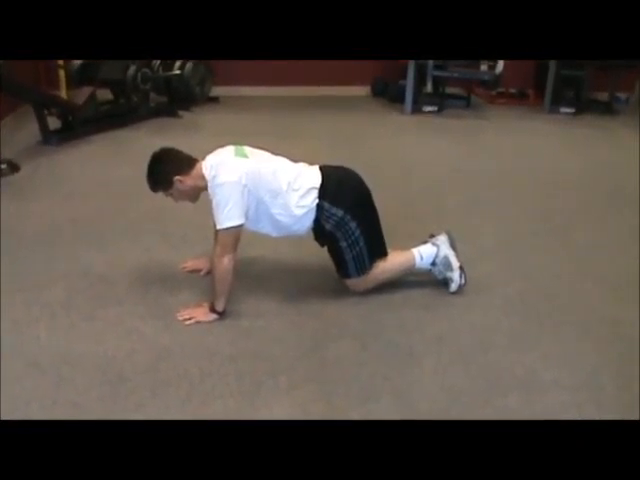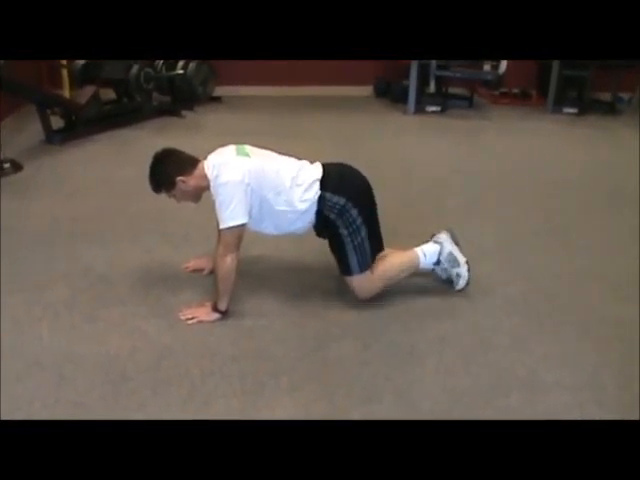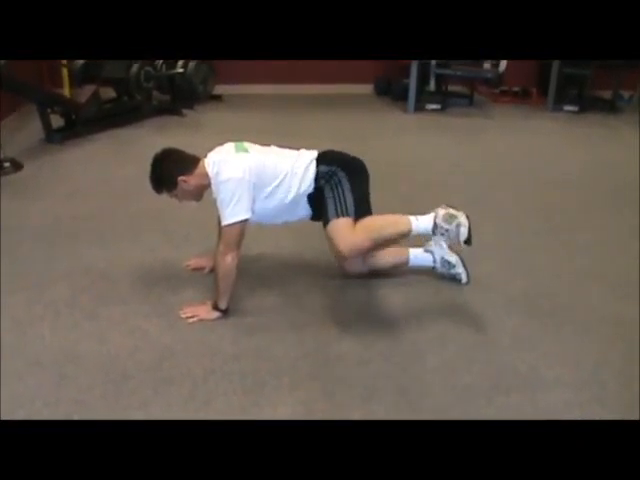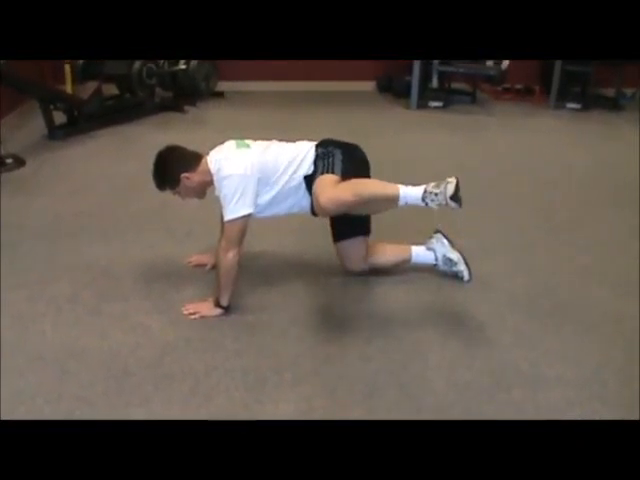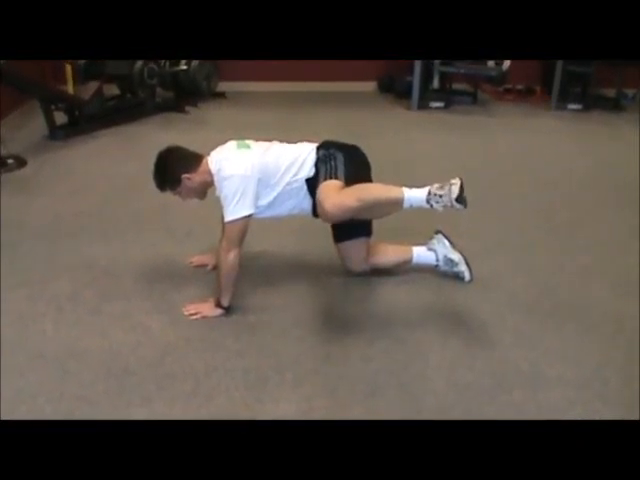
dt=0.3s
person 1, frame 1
left shoulder: (224, 182)
right shoulder: (218, 163)
left elbow: (227, 253)
right elbow: (223, 234)
left wrist: (215, 309)
right wrist: (212, 260)
left hip: (335, 204)
right hip: (329, 188)
left knee: (359, 281)
right knee: (359, 265)
left ankle: (432, 253)
right ankle: (433, 253)
person 1, frame 2
left shoulder: (227, 181)
right shoulder: (219, 162)
left elbow: (230, 252)
left wrist: (218, 308)
right wrist: (214, 259)
left hip: (337, 197)
right hip: (328, 187)
left knee: (365, 286)
right knee: (362, 264)
left ankle: (436, 251)
right ankle: (436, 253)
person 1, frame 3
left shoulder: (229, 178)
right shoulder: (217, 161)
left elbow: (230, 250)
right elbow: (226, 223)
left wrist: (218, 307)
right wrist: (215, 258)
left hip: (334, 173)
right hip: (323, 178)
left knee: (347, 245)
right knee: (354, 265)
left ankle: (435, 221)
right ankle: (432, 254)
person 1, frame 4
left shoulder: (232, 174)
right shoulder: (220, 159)
left elbow: (232, 246)
right elbow: (229, 227)
left wrist: (220, 303)
right wrist: (218, 255)
left hip: (333, 158)
right hip: (327, 163)
left knee: (326, 201)
right knee: (356, 263)
left ankle: (425, 194)
right ankle: (434, 252)
person 1, frame 5
left shoulder: (232, 175)
right shoulder: (221, 160)
left elbow: (232, 247)
left wrist: (221, 304)
right wrist: (218, 255)
left hip: (333, 161)
right hip: (325, 167)
left knee: (333, 208)
right knee: (358, 263)
left ankle: (428, 195)
right ankle: (435, 253)
